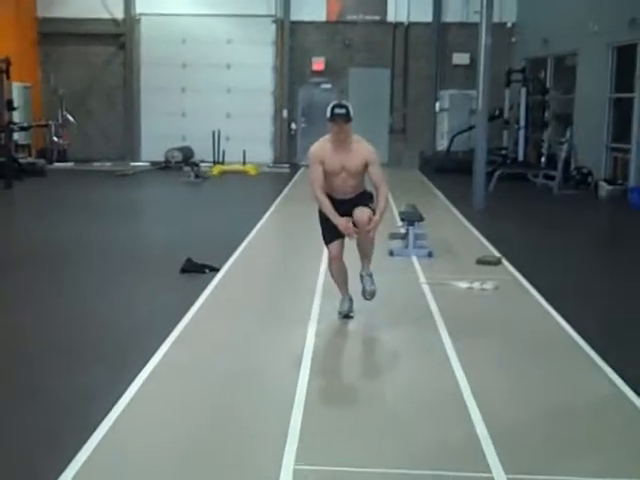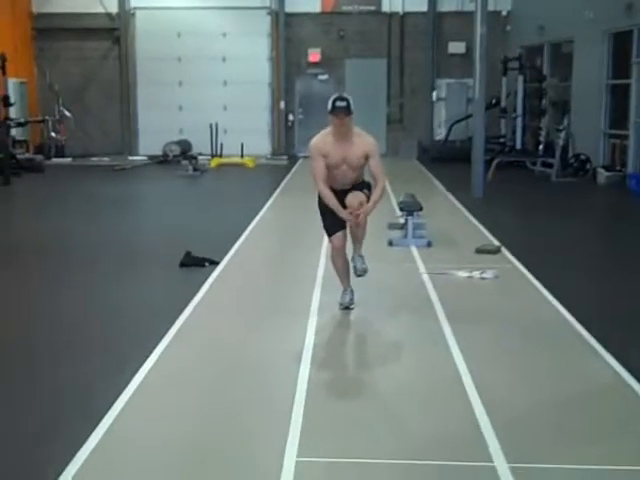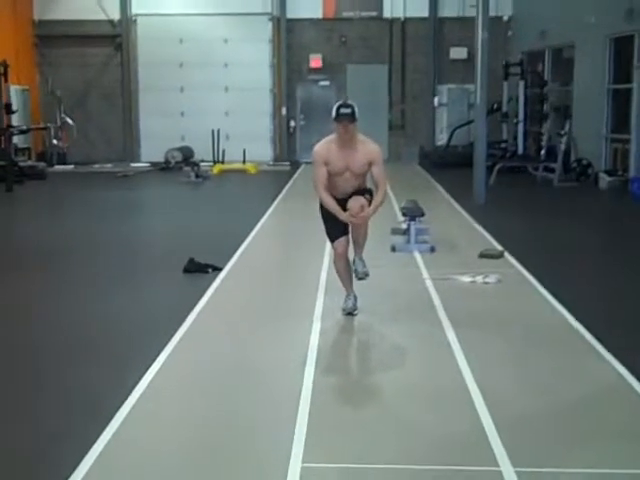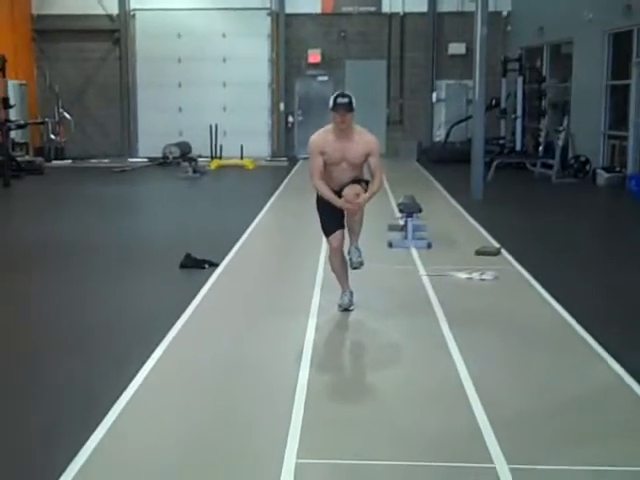
dt=0.4s
person 1, frame 1
left shoulder: (366, 150)
right shoulder: (317, 151)
left elbow: (382, 188)
right elbow: (318, 191)
left wrist: (378, 217)
right wrist: (337, 220)
left hip: (359, 199)
right hip: (330, 203)
left knee: (363, 220)
right knee: (334, 253)
left ankle: (366, 271)
right ankle: (345, 297)
person 1, frame 2
left shoulder: (367, 143)
right shoulder: (318, 144)
left elbow: (380, 181)
right elbow: (320, 184)
left wrist: (370, 206)
right wrist: (341, 212)
left hip: (357, 190)
right hip: (330, 195)
left knee: (356, 203)
right knee: (337, 244)
left ankle: (358, 253)
right ankle: (347, 290)
person 1, frame 3
left shoulder: (371, 150)
right shoulder: (321, 150)
left elbow: (381, 188)
right elbow: (321, 190)
left wrist: (371, 211)
right wrist: (342, 215)
left hip: (359, 197)
right hip: (332, 203)
left knee: (359, 210)
right knee: (339, 249)
left ankle: (359, 258)
right ankle: (350, 295)
person 1, frame 4
left shoulder: (368, 141)
right shoulder: (318, 141)
left elbow: (378, 177)
right elbow: (316, 179)
left wrist: (366, 197)
right wrist: (337, 202)
left hip: (356, 190)
right hip: (329, 196)
left knee: (355, 198)
right knee: (334, 244)
left ankle: (355, 246)
right ankle: (346, 291)
